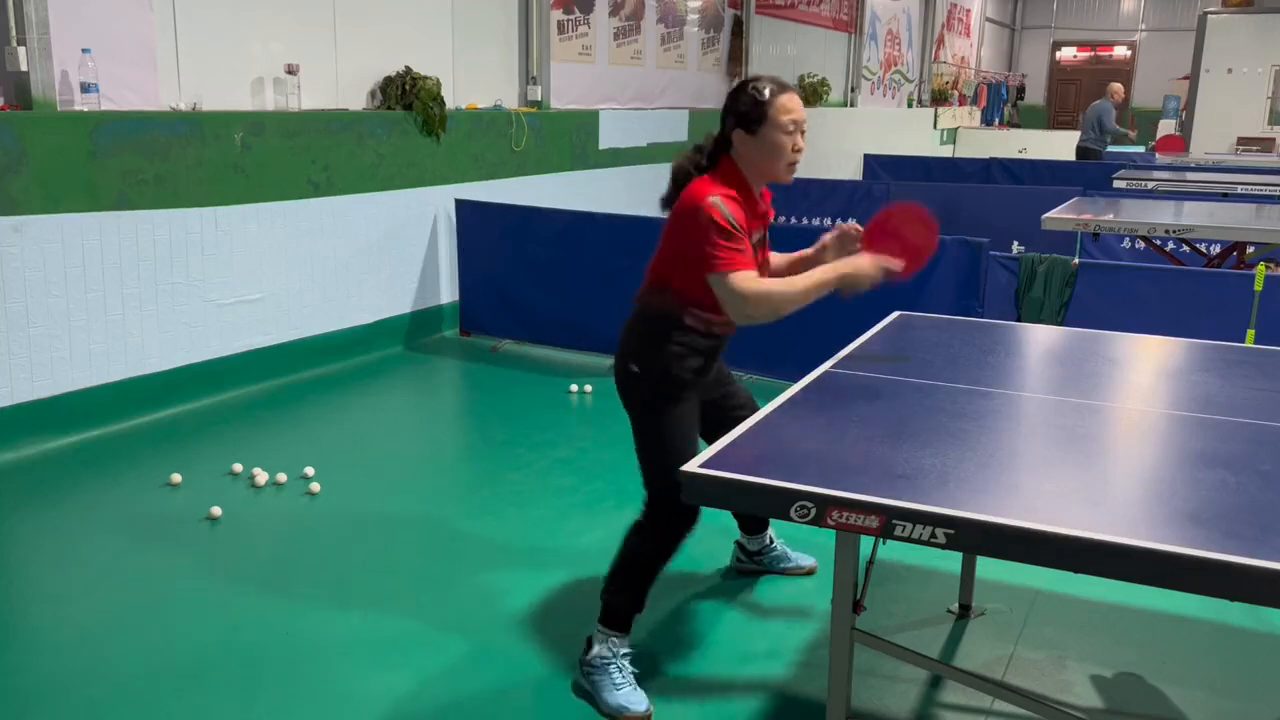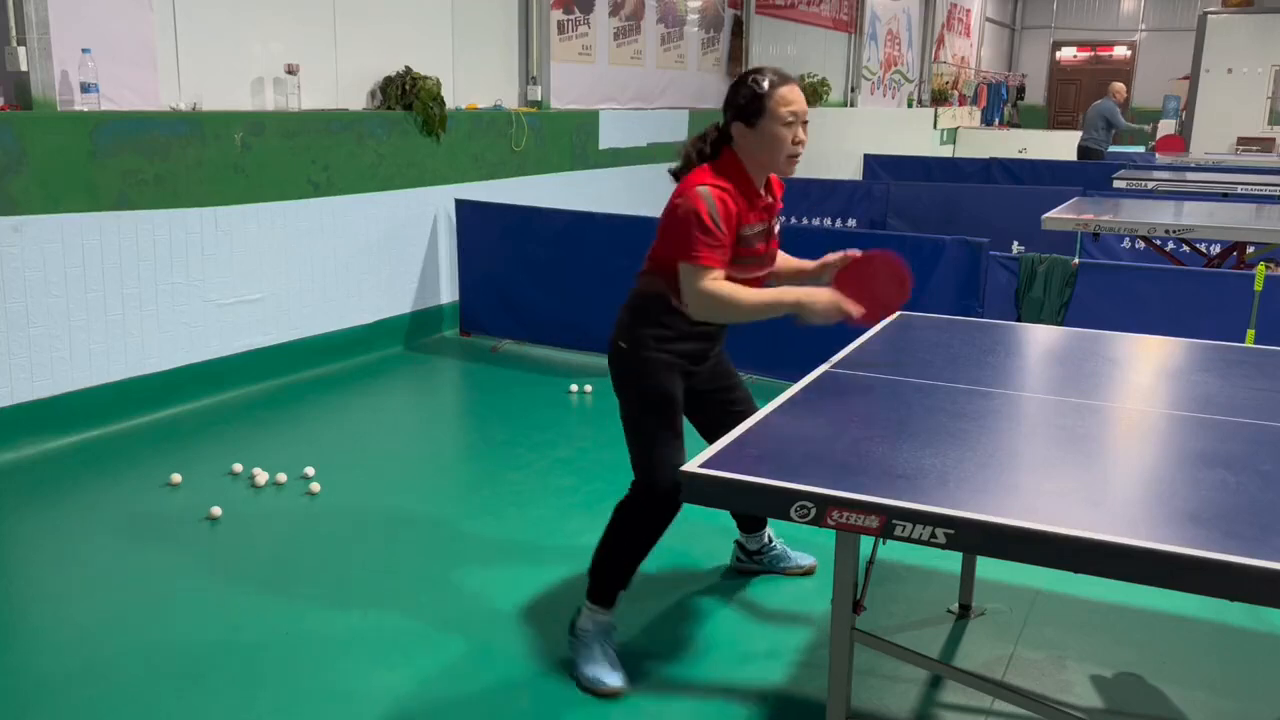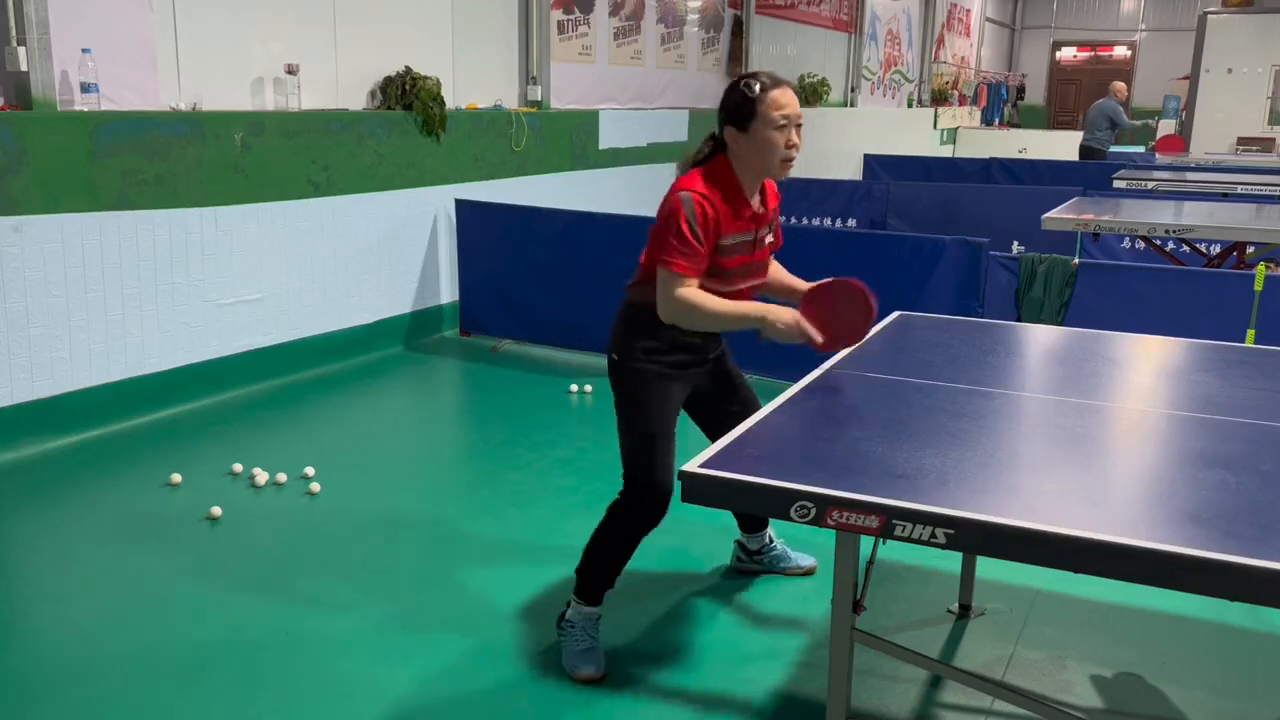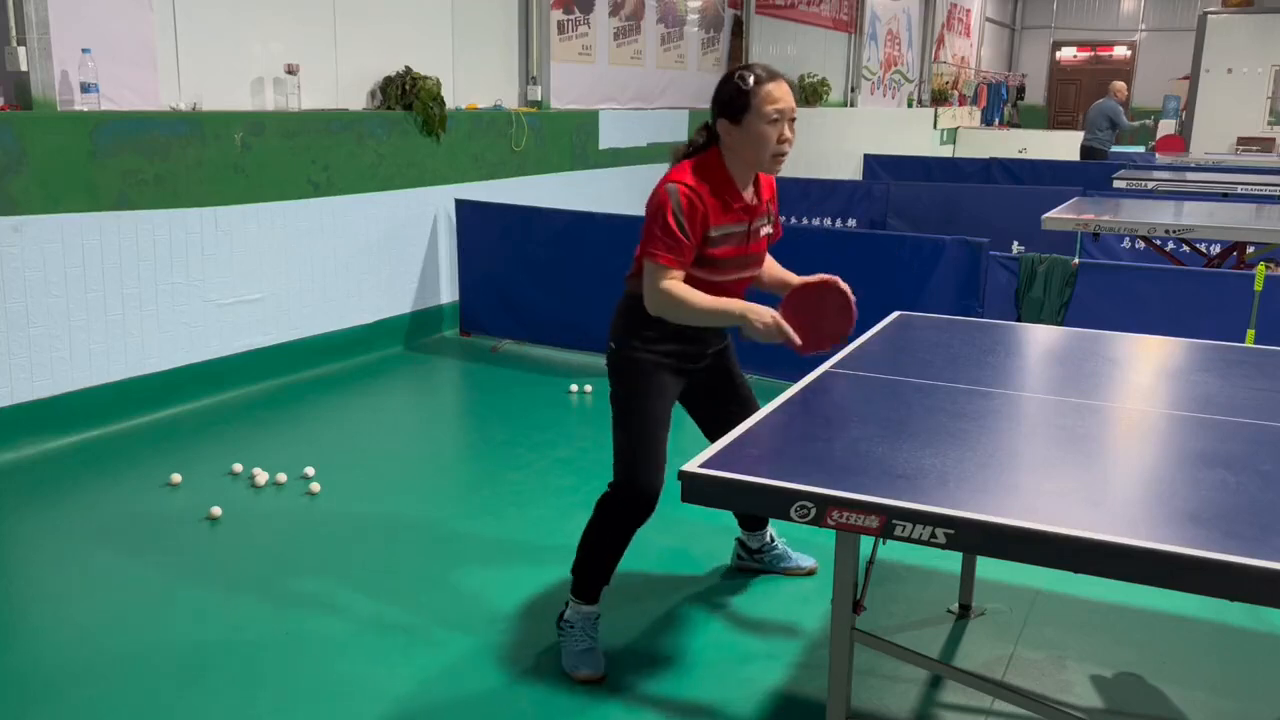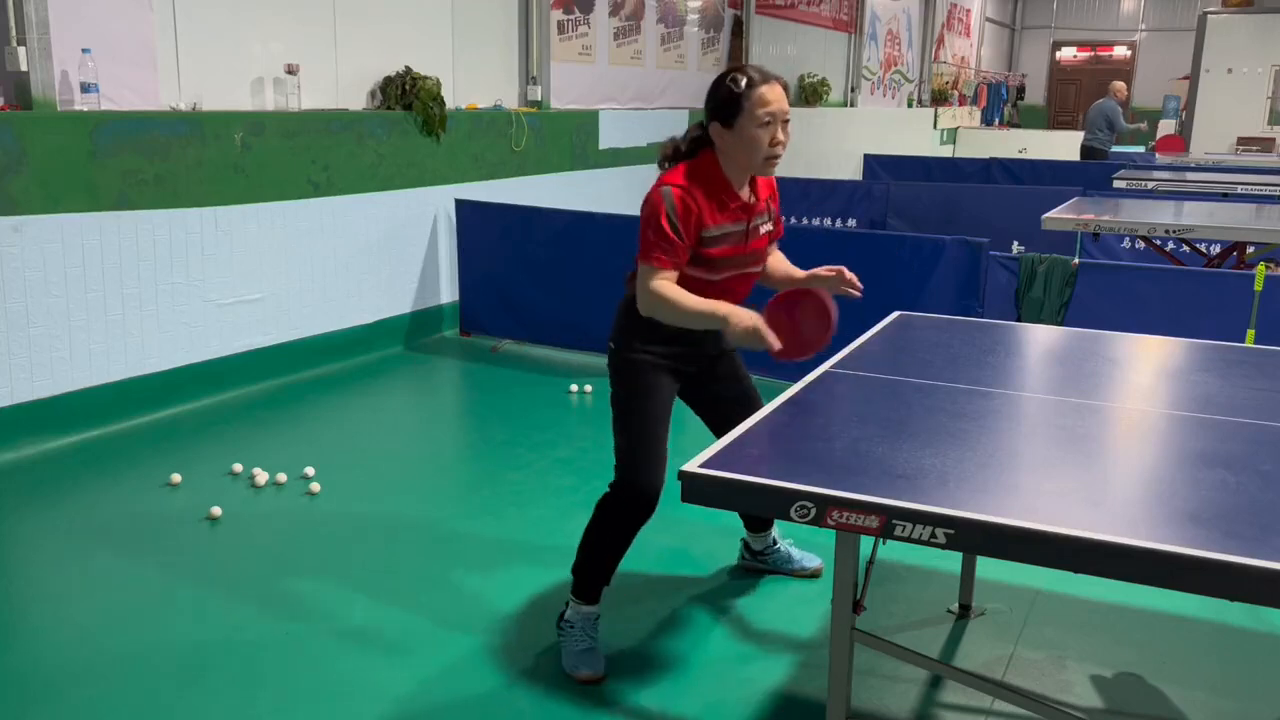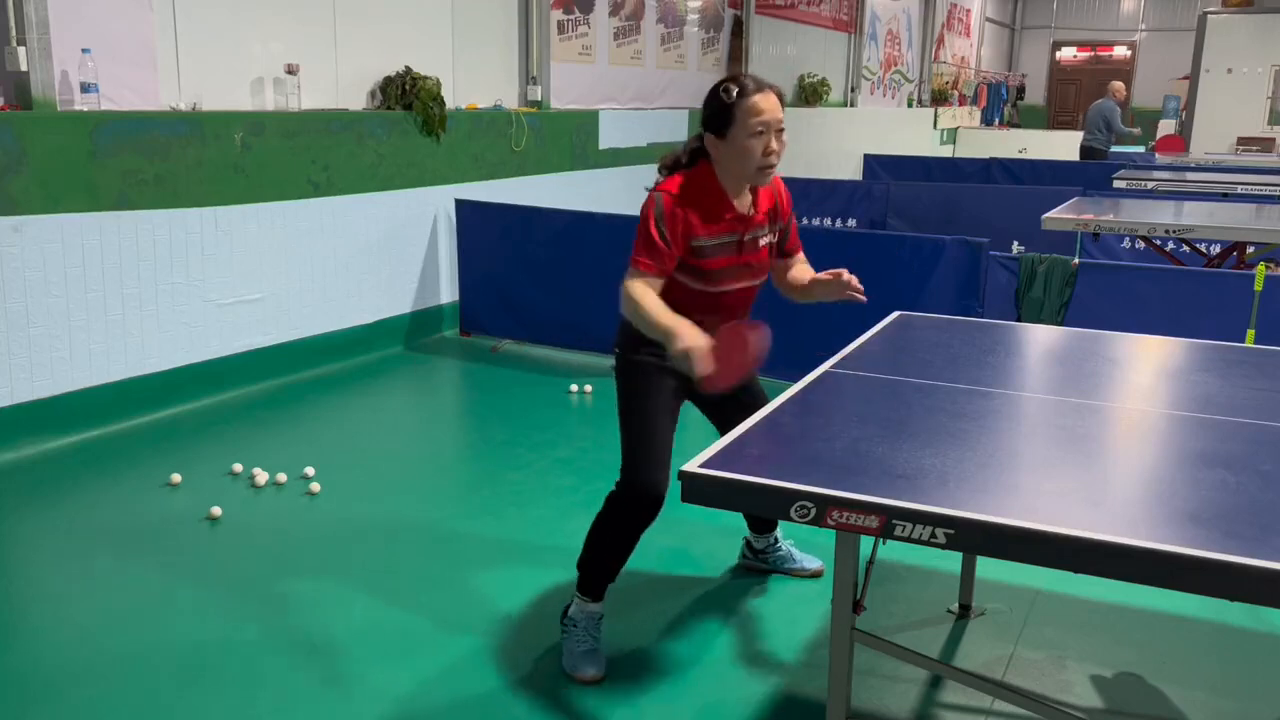
dt=0.1s
person 1, frame 1
left shoulder: (758, 194)
right shoulder: (713, 205)
left elbow: (762, 270)
right elbow: (746, 302)
left wrist: (821, 253)
right wrist: (844, 273)
left hip: (699, 358)
right hip: (655, 361)
right knee: (675, 505)
left ankle: (755, 545)
right ankle: (605, 652)
person 1, frame 2
left shoulder: (767, 187)
right shoulder: (705, 196)
left elbow: (762, 264)
right elbow: (704, 297)
left wrist: (819, 270)
right wrist: (798, 300)
left hip: (702, 348)
right hip: (652, 346)
right knee: (662, 486)
left ankle: (753, 543)
right ankle: (592, 625)
person 1, frame 3
left shoulder: (767, 194)
right shoulder: (694, 200)
right elbow: (671, 303)
left wrist: (806, 292)
right wrist: (761, 318)
left hip: (707, 348)
right hip: (649, 352)
right knee: (649, 494)
left ankle: (754, 545)
right ankle: (581, 615)
person 1, frame 4
left shoulder: (762, 187)
right shoulder: (683, 192)
right elbow: (659, 294)
left wrist: (801, 286)
right wrist: (742, 314)
left hip: (708, 343)
right hip: (647, 345)
right knee: (637, 487)
left ankle: (756, 543)
right ankle: (579, 615)
person 1, frame 5
left shoulder: (764, 188)
right shoulder: (678, 193)
left elbow: (767, 263)
right elbow: (652, 288)
left wrist: (813, 279)
right wrist: (726, 317)
left hip: (717, 344)
right hip: (652, 346)
right knee: (638, 487)
left ankle: (760, 544)
right ankle: (579, 614)
person 1, frame 6
left shoulder: (774, 197)
right shoulder: (672, 201)
left elbow: (791, 274)
right elbow: (635, 294)
left wrist: (822, 284)
right wrist: (679, 335)
left hip: (723, 348)
right hip: (656, 351)
right knee: (643, 487)
left ankle: (762, 543)
right ankle: (583, 613)
